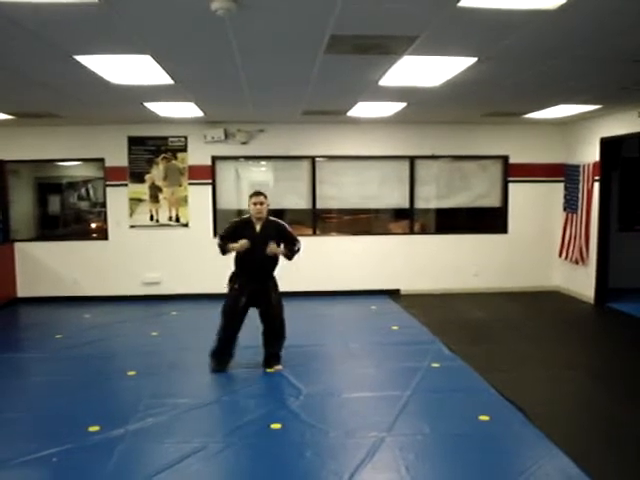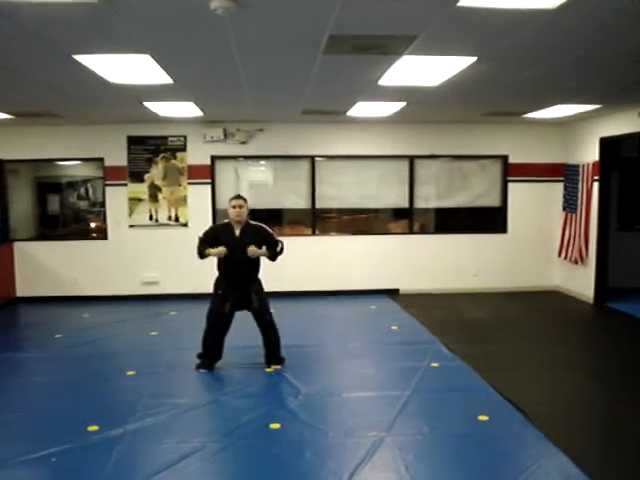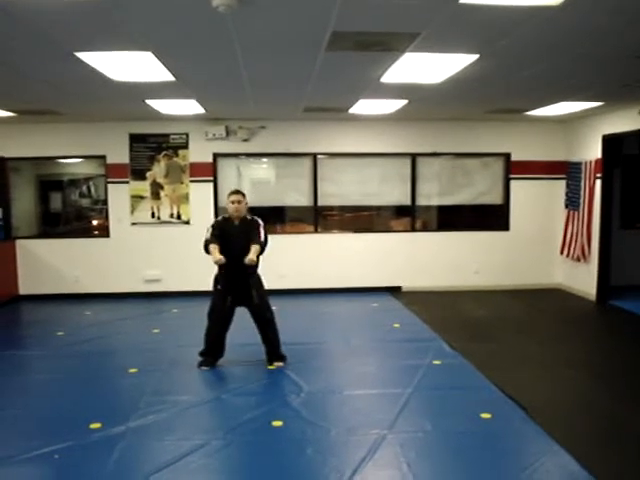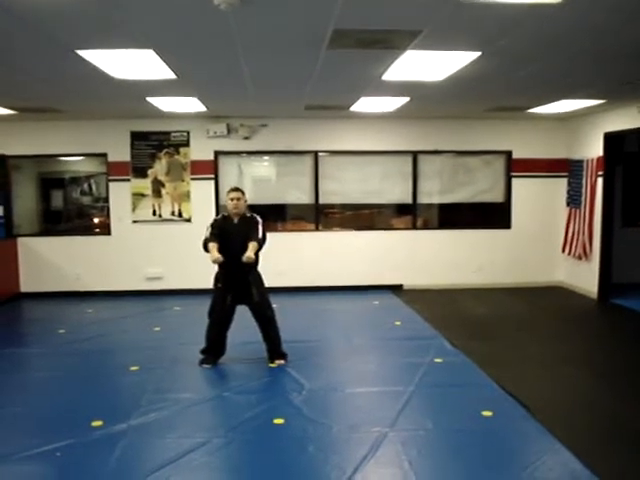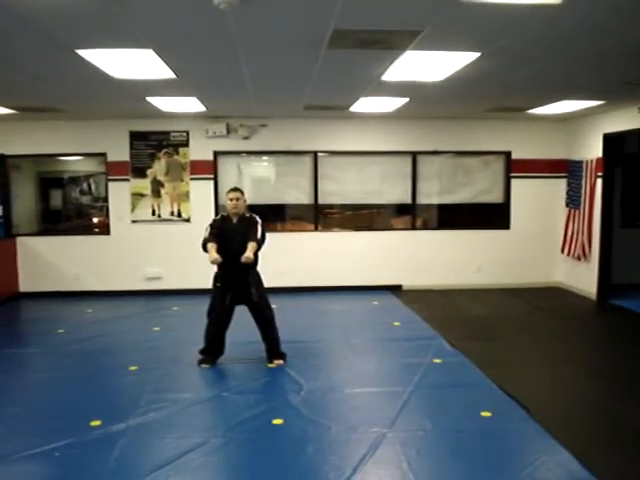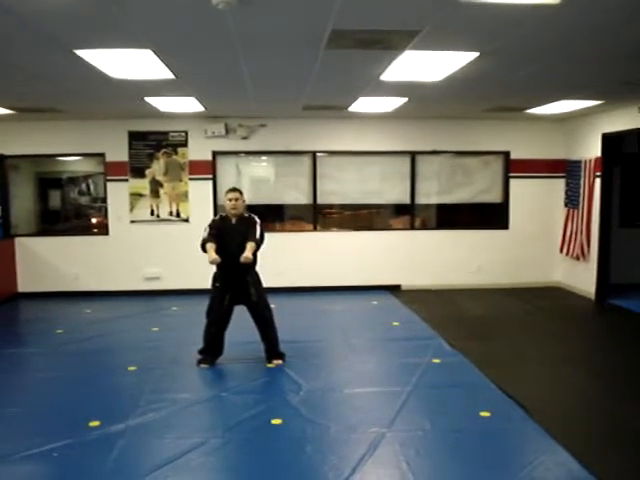
dt=0.4s
person 1, frame 1
left shoulder: (278, 226)
right shoulder: (238, 225)
left elbow: (295, 245)
right elbow: (222, 241)
left wrist: (283, 250)
right wrist: (233, 246)
left hip: (266, 281)
right hip: (241, 281)
left knee: (274, 321)
right knee: (230, 320)
left ankle: (272, 360)
right ankle: (220, 358)
person 1, frame 2
left shoulder: (258, 229)
right shoulder: (217, 230)
left elbow: (277, 246)
right elbow: (202, 247)
left wrist: (266, 252)
right wrist: (214, 252)
left hip: (251, 284)
right hip: (226, 285)
left knee: (266, 320)
right knee: (216, 322)
left ankle: (274, 358)
right ankle: (208, 359)
person 1, frame 3
left shoulder: (255, 223)
right shoulder: (219, 224)
left elbow: (259, 241)
right elbow: (211, 241)
left wrist: (253, 254)
right wrist: (216, 254)
left hip: (250, 278)
right hip: (225, 279)
left knee: (264, 316)
right knee: (217, 318)
left ankle: (275, 355)
right ankle: (210, 356)
person 1, frame 4
left shoulder: (254, 221)
right shoulder: (219, 222)
left elbow: (257, 238)
right elbow: (210, 239)
left wrist: (251, 251)
right wrist: (213, 252)
left hip: (250, 276)
right hip: (225, 276)
left knee: (265, 314)
right knee: (218, 316)
left ankle: (276, 353)
right ankle: (212, 354)
person 1, frame 5
left shoulder: (253, 221)
right shoulder: (218, 222)
left elbow: (256, 239)
right elbow: (209, 239)
left wrist: (250, 252)
right wrist: (212, 253)
left hip: (249, 277)
right hip: (225, 277)
left knee: (264, 315)
right knee: (217, 316)
left ankle: (275, 353)
right ankle: (210, 354)
person 1, frame 6
left shoulder: (252, 221)
right shoulder: (217, 222)
left elbow: (255, 239)
right elbow: (208, 240)
left wrist: (249, 252)
right wrist: (211, 253)
left hip: (248, 277)
right hip: (223, 277)
left knee: (263, 314)
right knee: (216, 316)
left ankle: (274, 353)
right ankle: (210, 354)
